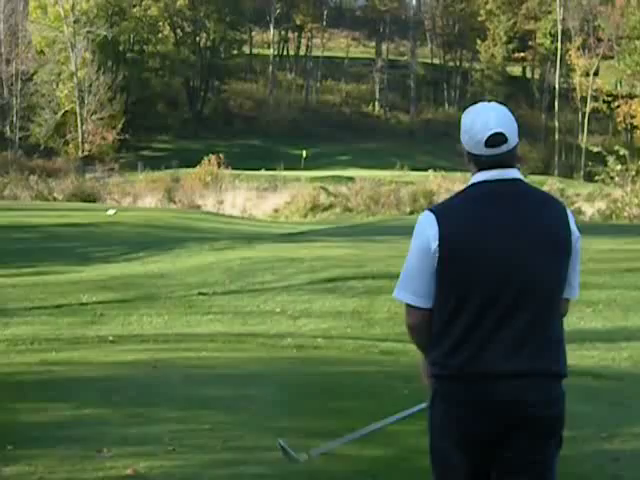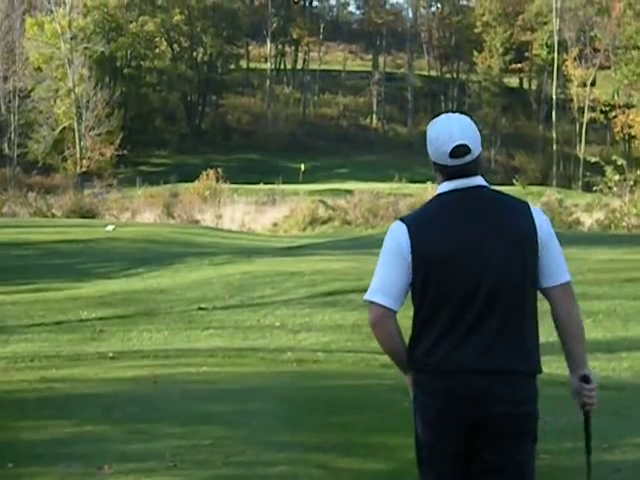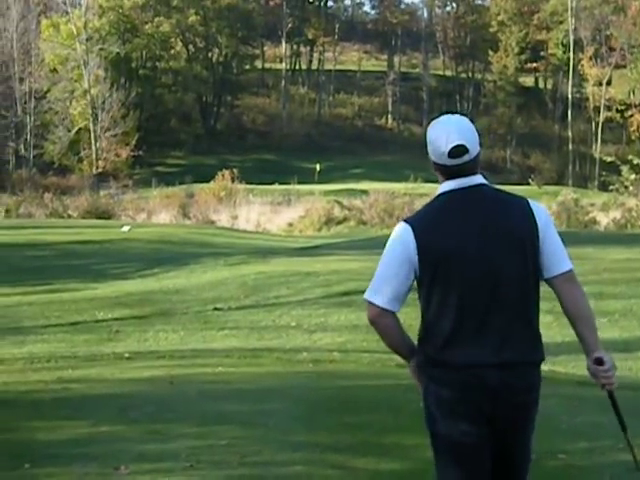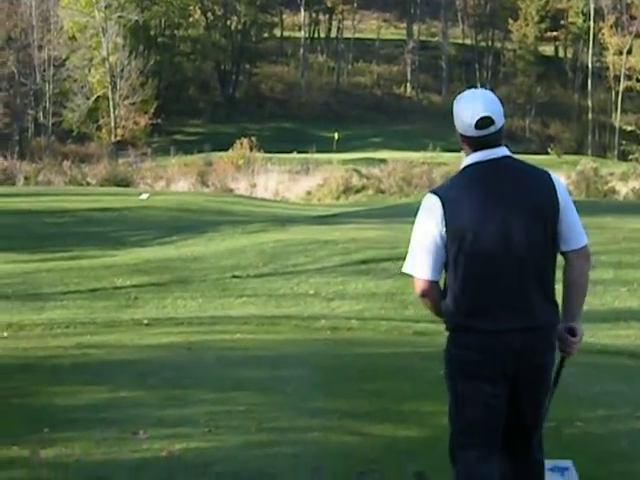
dt=0.3s
person 1, frame 1
left shoulder: (438, 220)
right shoulder: (558, 215)
left elbow: (415, 316)
right elbow: (562, 304)
left wrist: (436, 358)
left hip: (461, 390)
right hip: (539, 391)
person 1, frame 2
left shoulder: (411, 229)
right shoulder: (527, 217)
left elbow: (379, 316)
right elbow: (562, 299)
left wrist: (410, 371)
right wrist: (580, 370)
left hip: (442, 389)
right hip: (513, 387)
person 1, frame 3
left shoulder: (415, 230)
right shoulder: (527, 212)
left elbow: (379, 313)
right elbow: (568, 284)
left wrist: (412, 358)
right wrist: (593, 351)
left hip: (453, 381)
right hip: (519, 375)
person 1, frame 4
left shoulder: (443, 200)
right shoulder: (548, 184)
left elbow: (424, 287)
right elbow: (579, 258)
right wrist: (569, 320)
left hip: (475, 345)
right hip: (537, 340)
right knee: (525, 446)
